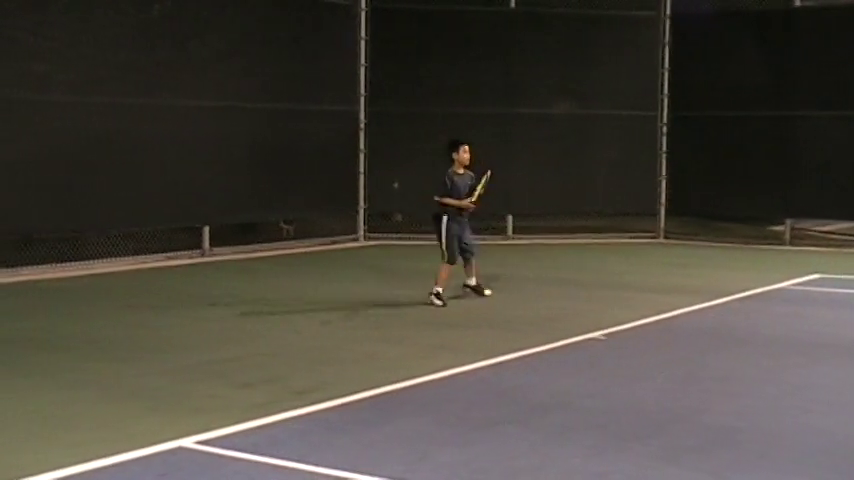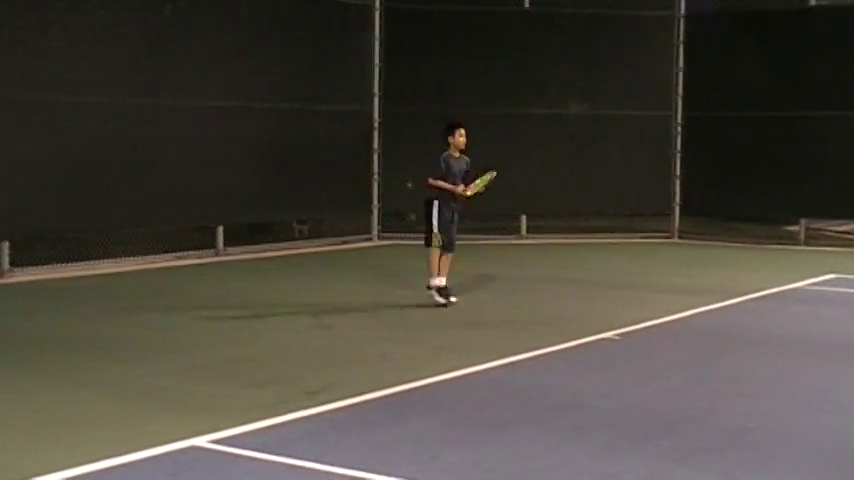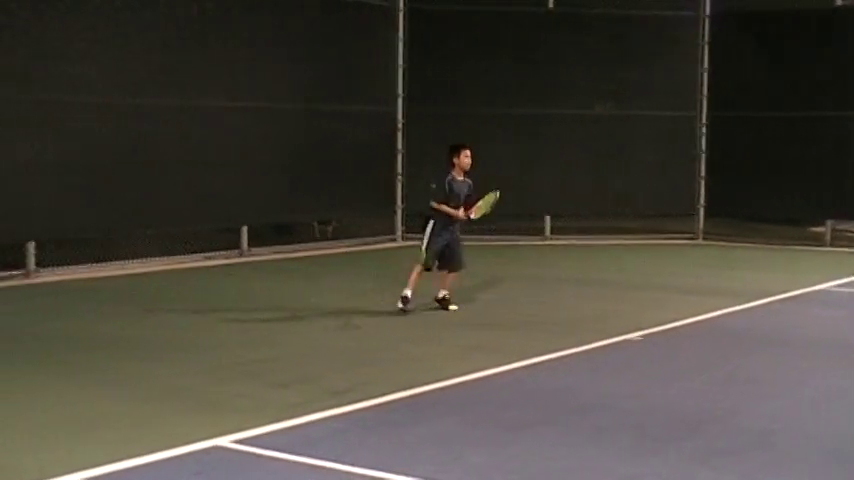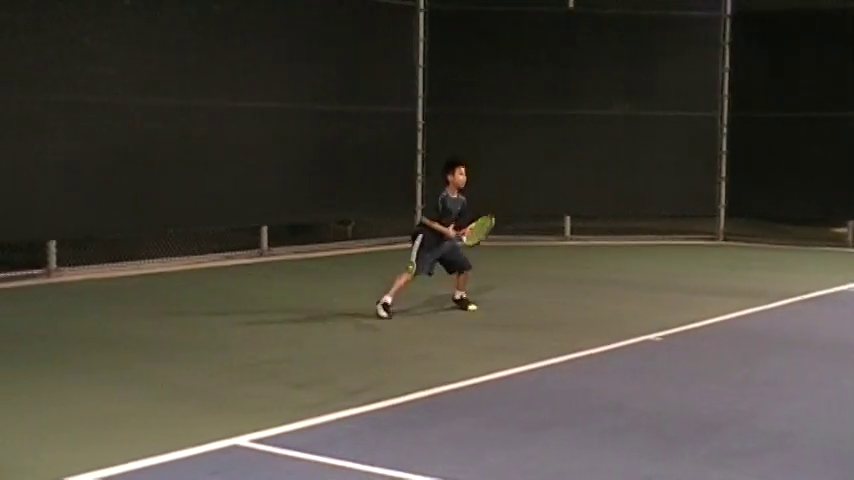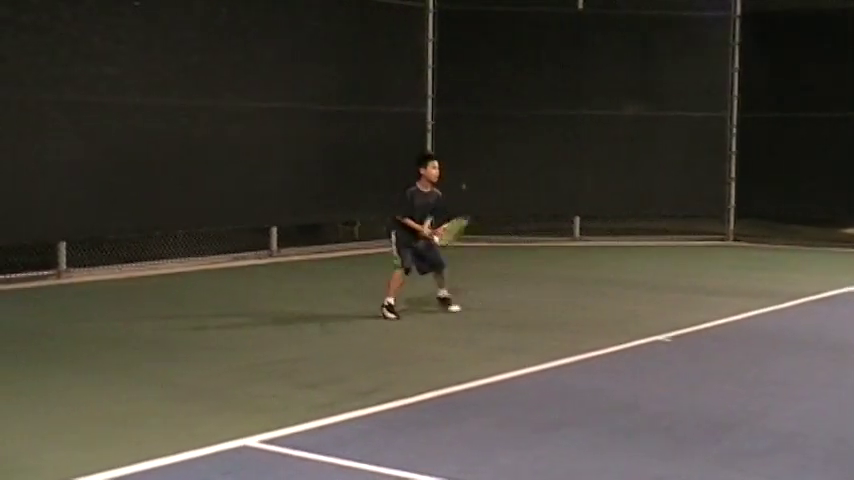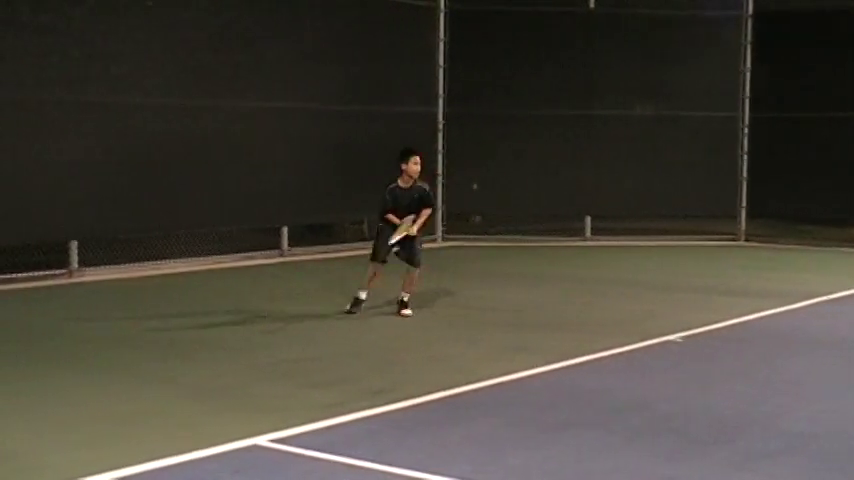
dt=0.2s
person 1, frame 1
left shoulder: (470, 176)
right shoulder: (448, 176)
right elbow: (438, 197)
left wrist: (469, 204)
right wrist: (459, 203)
left hip: (462, 219)
right hip: (448, 220)
left knee: (469, 253)
right knee: (450, 258)
left ankle: (471, 283)
right ankle: (437, 292)
person 1, frame 2
left shoulder: (465, 161)
right shoulder: (444, 159)
right elbow: (432, 180)
left wrist: (464, 190)
right wrist: (453, 188)
left hip: (453, 206)
right hip: (438, 204)
left knee: (449, 248)
right knee: (437, 244)
left ankle: (442, 284)
right ankle: (434, 285)
person 1, frame 3
left shoulder: (468, 184)
right shoulder: (447, 181)
left elbow: (465, 206)
right elbow: (434, 203)
left wrist: (467, 212)
right wrist: (455, 213)
left hip: (452, 228)
right hip: (436, 224)
left knee: (456, 264)
right knee: (424, 261)
left ankle: (442, 295)
right ankle: (406, 295)
person 1, frame 4
left shoulder: (462, 200)
right shoulder: (441, 198)
left elbow: (459, 224)
right elbow: (426, 219)
left wrist: (461, 231)
right wrist: (445, 230)
left hip: (445, 240)
right hip: (426, 238)
left knee: (464, 266)
right knee: (412, 270)
left ankle: (459, 297)
right ankle: (385, 302)
person 1, frame 5
left shoulder: (436, 195)
right shoulder: (411, 193)
right elbow: (400, 216)
left wrist: (432, 229)
right wrist: (419, 228)
left hip: (421, 236)
right hip: (402, 233)
left knee: (438, 265)
right knee: (402, 267)
left ankle: (443, 295)
right ankle: (389, 303)
person 1, frame 6
left shoulder: (422, 188)
right shoulder: (391, 190)
left elbow: (428, 207)
right elbow: (387, 214)
left wrist: (416, 225)
right wrist: (402, 225)
left hip: (411, 230)
right hip: (389, 227)
left knee: (415, 263)
right knee: (377, 261)
left ankle: (404, 300)
right ankle: (361, 297)
